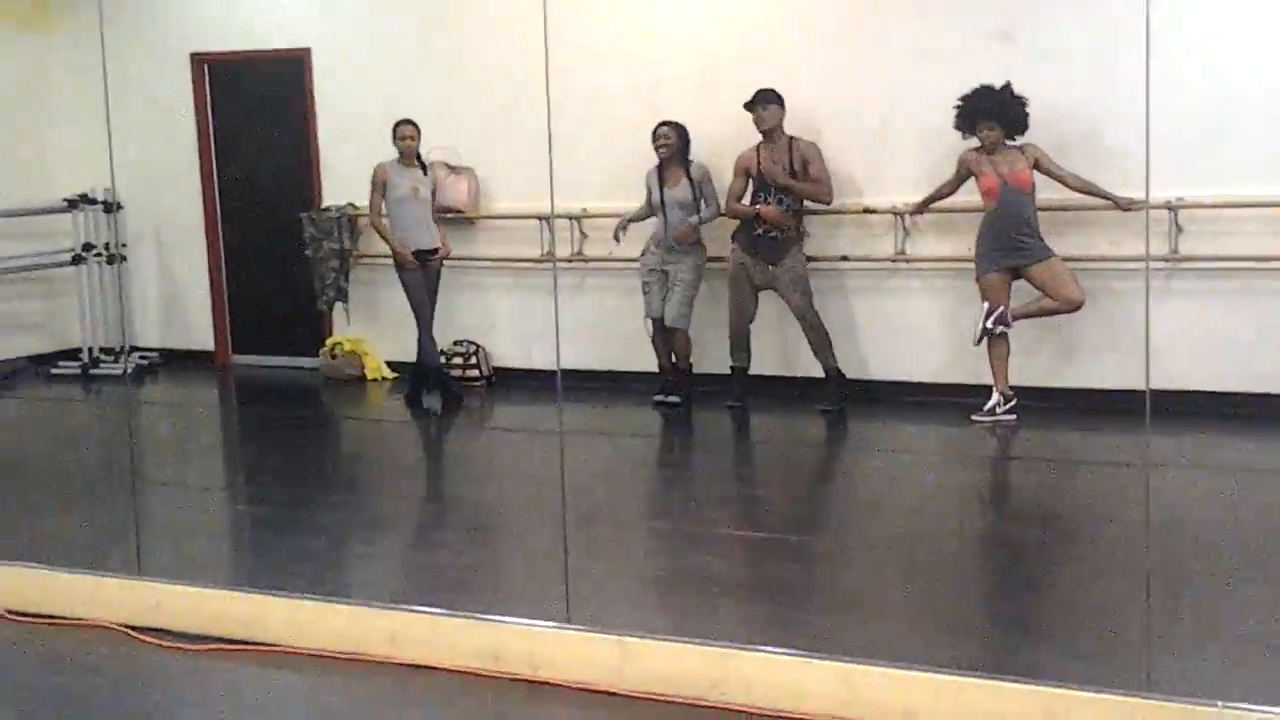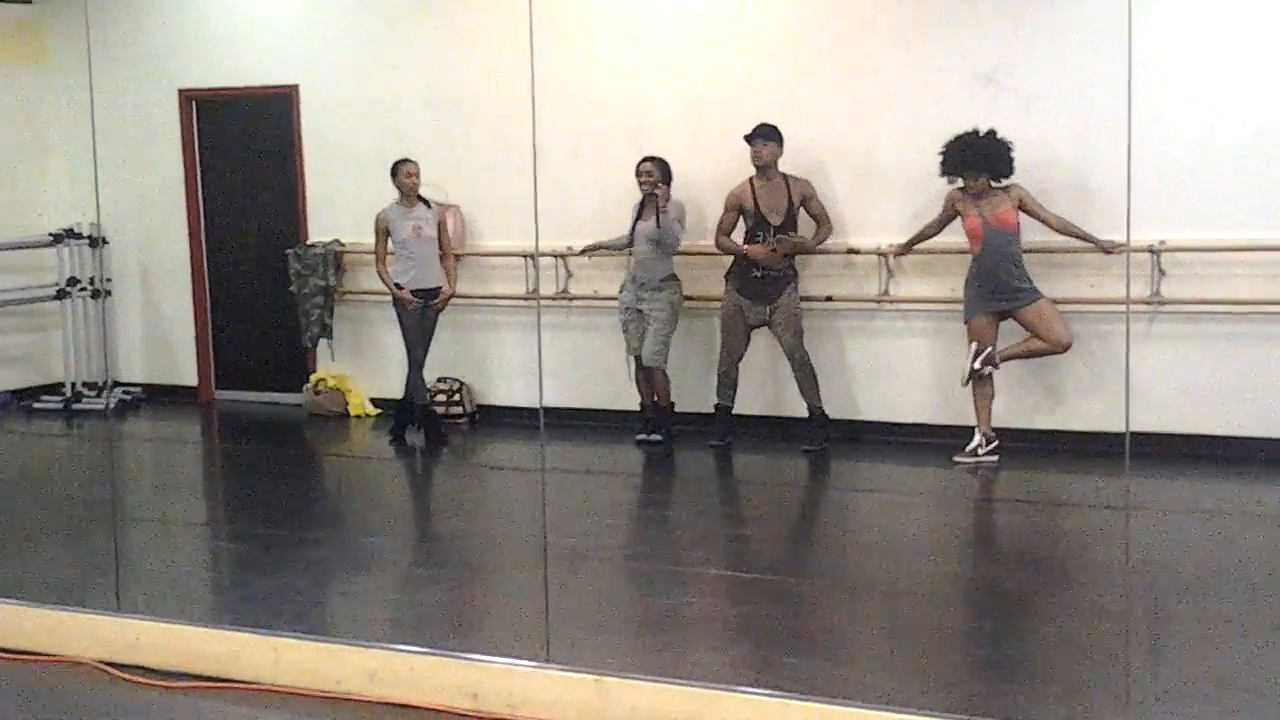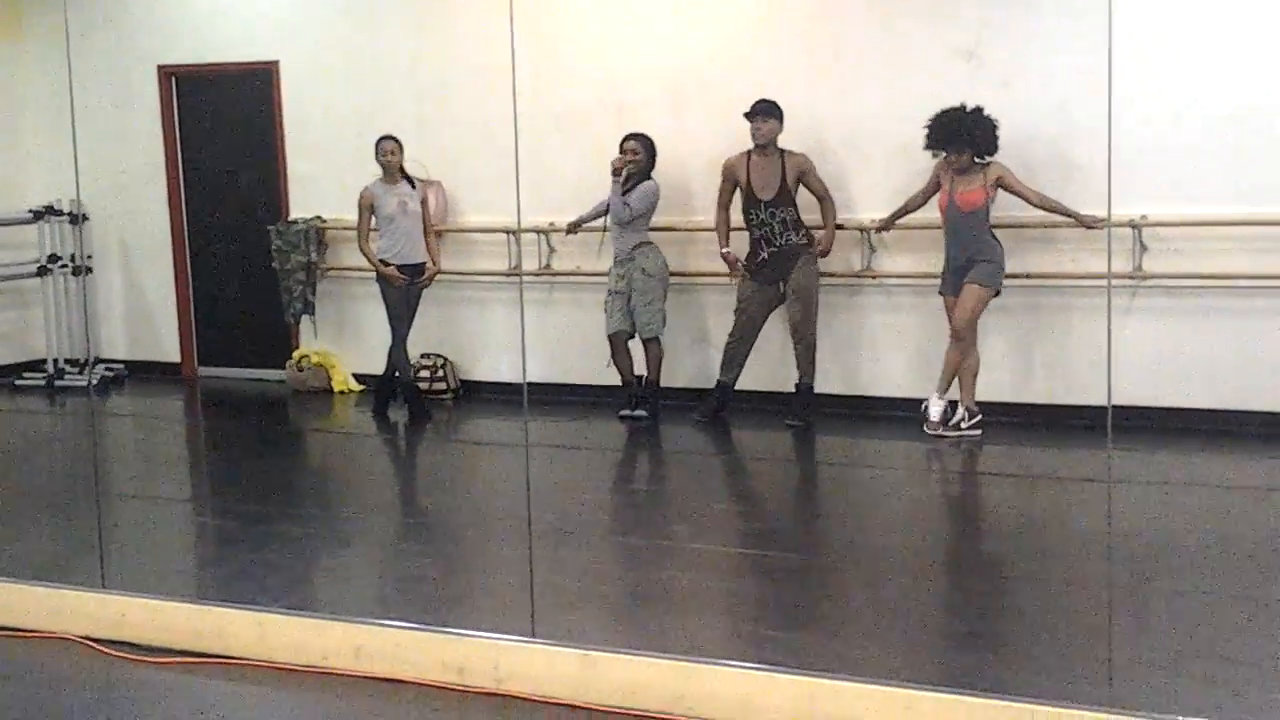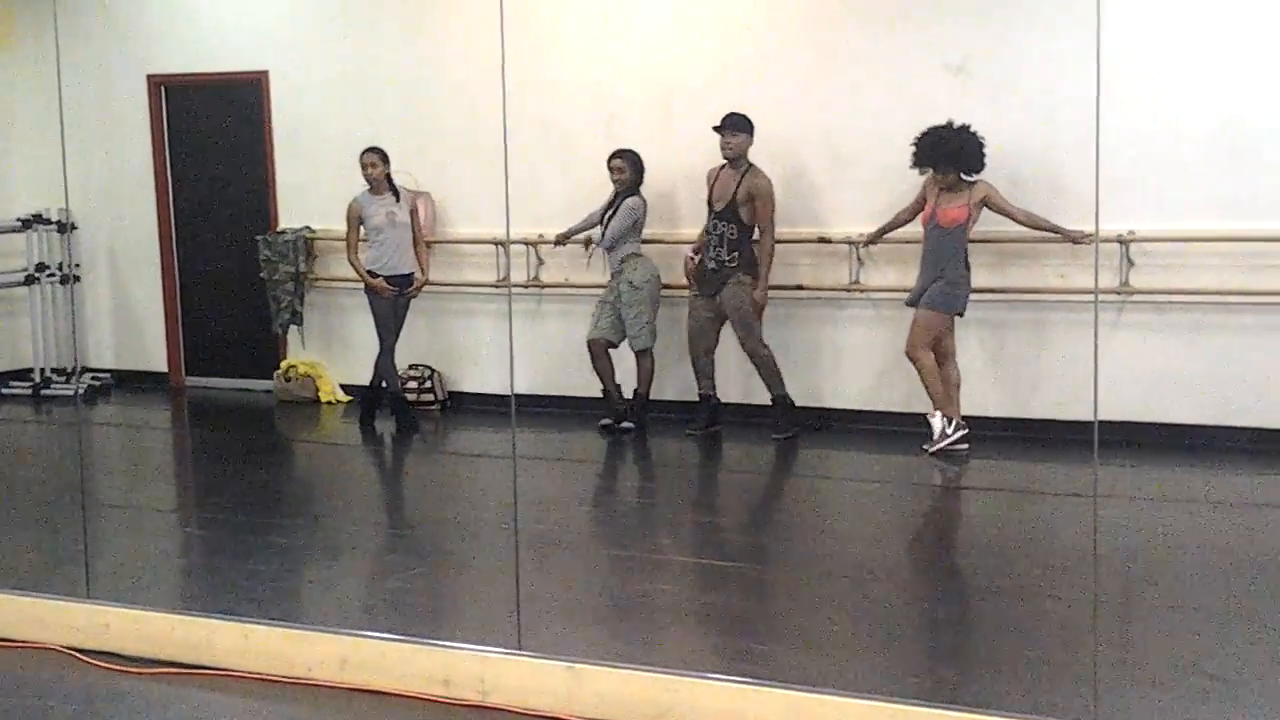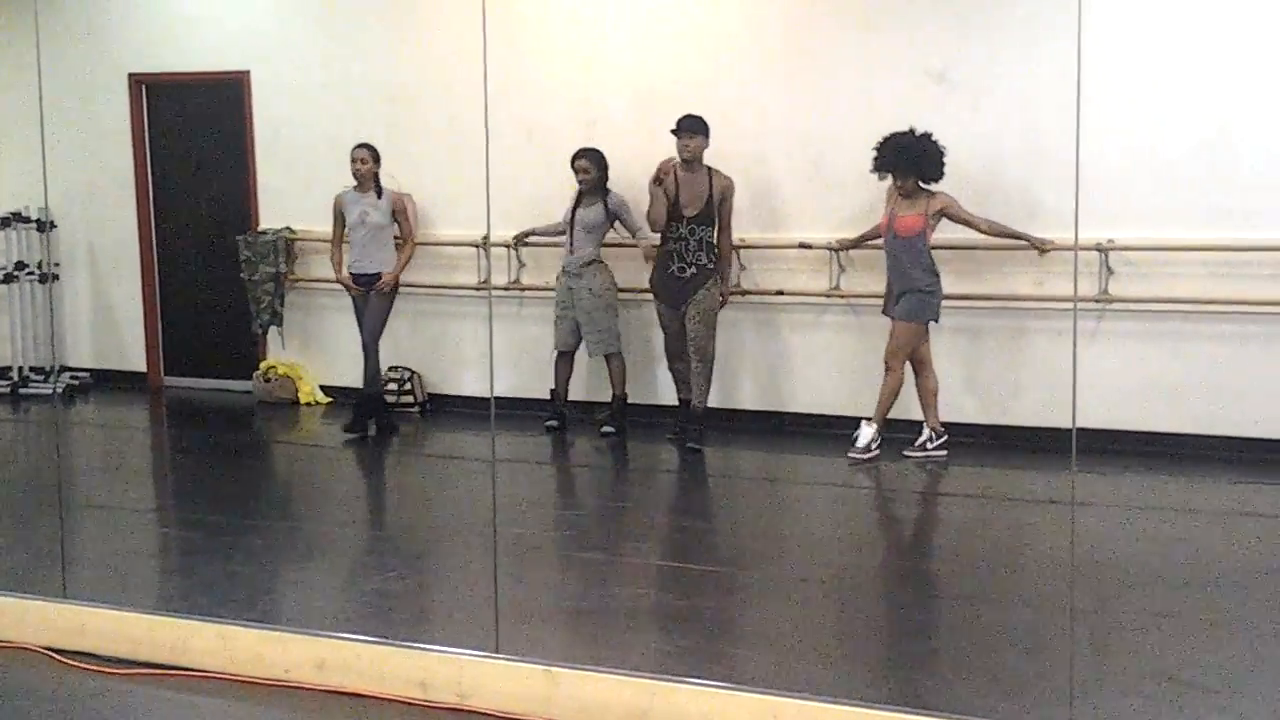
dt=0.7s
person 1, frame 1
left shoulder: (1028, 153)
right shoulder: (971, 159)
left elbow: (1069, 179)
right elbow: (949, 187)
left wrist: (1113, 198)
right wrist: (923, 204)
left hip: (1030, 244)
right hip: (993, 248)
left knee: (1074, 299)
right knee: (996, 326)
left ankle: (1007, 315)
right ankle: (1003, 398)
person 1, frame 2
left shoulder: (1013, 194)
right shoulder: (957, 199)
left elbow: (1053, 221)
right elbow: (936, 226)
left wrist: (1097, 241)
right wrist: (907, 245)
left hip: (1018, 286)
right hip: (981, 290)
left knee: (1061, 340)
right knee: (982, 368)
left ankle: (993, 357)
right ankle: (985, 438)
person 1, frame 3
left shoulder: (992, 172)
right shoulder: (943, 169)
left elbow: (1033, 197)
right elbow: (921, 197)
left wrist: (1078, 216)
right wrist: (890, 219)
left hip: (983, 261)
right hip: (954, 264)
left knee: (961, 329)
right knee: (964, 337)
left ankle: (939, 399)
right ankle: (968, 413)
person 1, frame 4
left shoulder: (979, 191)
right shoulder: (931, 186)
left elbow: (1018, 215)
right elbow: (909, 212)
left wrist: (1064, 232)
right wrist: (878, 233)
left hip: (950, 281)
right hip: (929, 279)
left knee: (916, 349)
right knee: (944, 355)
left ankle: (944, 420)
right ankle: (954, 425)
person 1, frame 5
left shoulder: (937, 202)
right shoulder: (893, 195)
left elbow: (980, 224)
left wrist: (1028, 238)
right wrist: (855, 241)
left hip: (919, 291)
right hip: (898, 291)
left knee: (893, 361)
right knee: (920, 362)
left ankle: (871, 431)
right ankle: (934, 434)
person 2, frame 1
left shoulder: (805, 150)
right shoulder: (746, 159)
left elbow: (826, 194)
right elbow: (731, 206)
left wrist: (783, 180)
right wrist: (759, 210)
left hip: (787, 248)
right hip: (747, 247)
left knee: (806, 313)
right knee: (740, 318)
left ankle: (835, 379)
right ankle: (739, 380)
person 2, frame 2
left shoulder: (800, 187)
right shoulder: (739, 194)
left elbow: (825, 224)
right elbow: (720, 238)
left wrist: (809, 244)
right wrist: (746, 249)
left hip: (782, 285)
right hip: (742, 286)
left knee: (796, 352)
right knee: (730, 355)
left ankle: (818, 420)
right ankle: (723, 419)
person 2, frame 3
left shoulder: (797, 163)
right shoulder: (734, 165)
left elbow: (824, 199)
right elbow: (723, 209)
left wrist: (828, 236)
right wrist: (725, 249)
left hip: (799, 257)
right hip: (759, 260)
left knee: (802, 327)
right knee: (742, 329)
left ankle: (804, 397)
right ankle: (721, 393)
person 2, frame 4
left shoulder: (758, 183)
right shoulder: (713, 175)
left elbow: (767, 236)
left wrist: (761, 285)
right wrist: (694, 252)
left hip: (736, 274)
right hip: (706, 272)
left knee: (752, 344)
right knee: (698, 343)
left ankle: (784, 408)
right ankle: (708, 408)
person 2, frame 5
left shoulder: (722, 184)
right shoulder: (662, 179)
left elbow: (724, 234)
right elbow: (656, 225)
left wrist: (725, 279)
right wrist: (660, 183)
left hip: (703, 278)
right hip: (667, 276)
left knee: (701, 348)
right knee: (675, 348)
left ankle: (696, 421)
right ankle: (685, 411)
person 3, frame 1
left shoulder: (429, 174)
right shoulder: (384, 172)
right elbow: (375, 217)
left wrist: (444, 245)
right wrist: (398, 248)
left hip: (432, 253)
right hip: (406, 255)
left knee: (426, 321)
right knee: (425, 320)
left ankle: (417, 386)
right ankle: (443, 384)
person 3, frame 2
left shoulder: (434, 212)
right shoulder: (386, 217)
left elbow: (447, 254)
right elbow: (380, 262)
left wrist: (450, 287)
right wrist: (395, 291)
left hip: (433, 292)
right hip: (406, 294)
left knee: (418, 360)
right knee: (416, 359)
left ankle: (402, 421)
right ankle: (429, 422)
person 3, frame 3
left shoulder: (418, 188)
right shoulder: (370, 194)
left elbow: (429, 231)
right elbow: (362, 240)
left wrist: (435, 263)
right wrist: (381, 269)
left hip: (417, 268)
right hip: (391, 270)
left knee: (401, 334)
right knee: (400, 334)
left ankle: (384, 393)
right ankle: (413, 398)
person 3, frame 4
left shoulder: (407, 199)
right shoulder: (358, 205)
left elbow: (419, 241)
right elbow: (351, 252)
left wrist: (423, 274)
right wrist: (369, 280)
left hip: (405, 279)
right hip: (379, 281)
left knee: (388, 344)
right knee: (387, 344)
left ankle: (371, 400)
right ankle: (400, 407)
person 3, frame 5
left shoulder: (391, 200)
right shoulder: (342, 200)
left elbow: (408, 241)
right elbow: (336, 244)
left wrist: (395, 274)
right wrist: (339, 273)
left hip: (382, 280)
right hip: (356, 280)
left knee: (370, 341)
right knee: (367, 345)
left ankle: (363, 411)
right ankle: (380, 413)
person 4, frame 1
left shoulder: (698, 171)
right shoulder: (652, 175)
left elbow: (714, 208)
left wrist: (694, 221)
right wrist: (627, 219)
left hip: (687, 255)
right hip: (656, 253)
left knee: (675, 322)
right knee: (657, 320)
left ankle: (683, 382)
right ankle: (666, 380)
person 4, frame 2
left shoulder: (673, 206)
right shoulder: (638, 208)
left elbow: (673, 244)
left wrist: (664, 210)
right wrist: (599, 245)
left hip: (663, 292)
right hip: (633, 290)
left knee: (653, 360)
right knee: (639, 359)
left ankle: (665, 420)
right ankle: (649, 418)
person 4, frame 3
left shoulder: (649, 187)
right shoulder: (627, 183)
left elbow: (620, 216)
right elbow: (609, 205)
left wrist: (616, 179)
right wrist: (581, 220)
left hip: (644, 263)
right hip: (621, 265)
left knee: (649, 333)
right knee: (616, 335)
left ankle: (650, 397)
right ankle: (632, 393)
person 4, frame 4
left shoulder: (633, 203)
right shoulder: (618, 198)
left elbow: (606, 240)
right elbow: (598, 216)
left wrist: (589, 238)
right wrist: (568, 233)
left hip: (636, 275)
right hip: (618, 278)
left knee: (641, 345)
right knee: (596, 342)
left ankle: (638, 408)
right ankle: (615, 404)
person 4, frame 5
left shoulder: (612, 201)
right shoulder: (577, 197)
left elbow: (636, 231)
right wrist: (530, 231)
left hip: (593, 277)
right hip: (566, 277)
left knee: (609, 345)
right knee: (565, 345)
left ankle: (618, 408)
right ankle: (559, 406)
